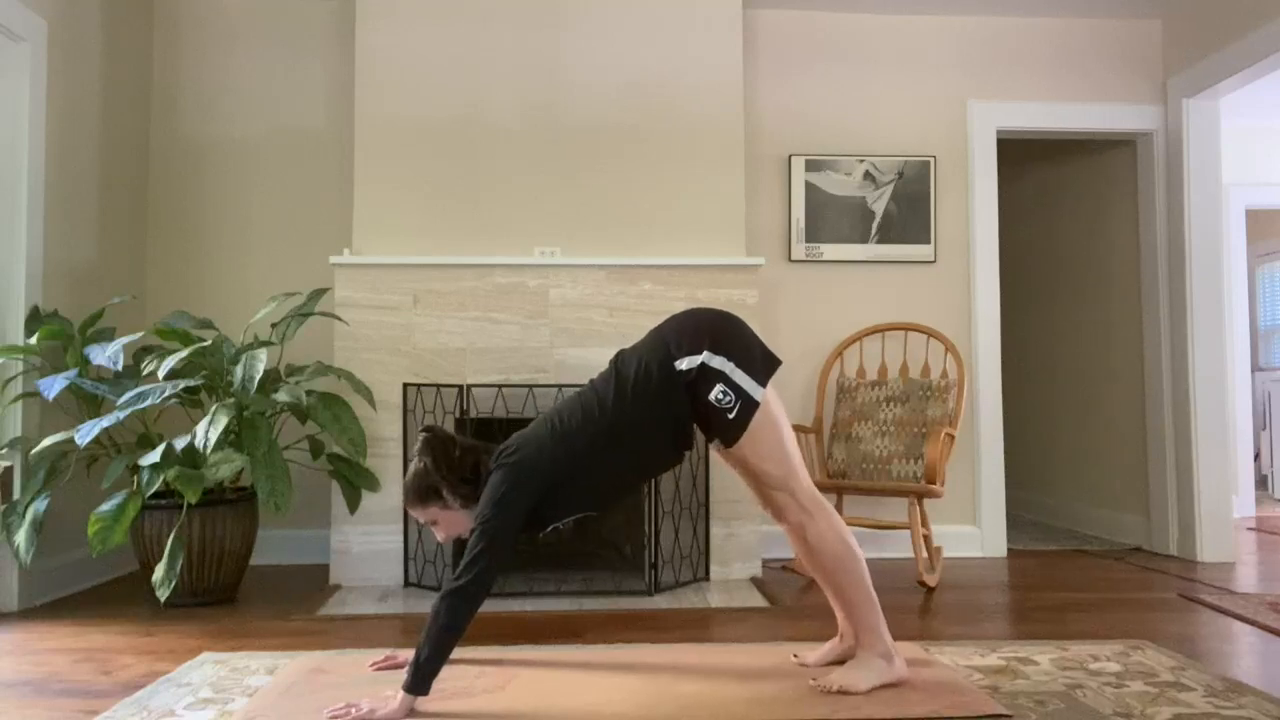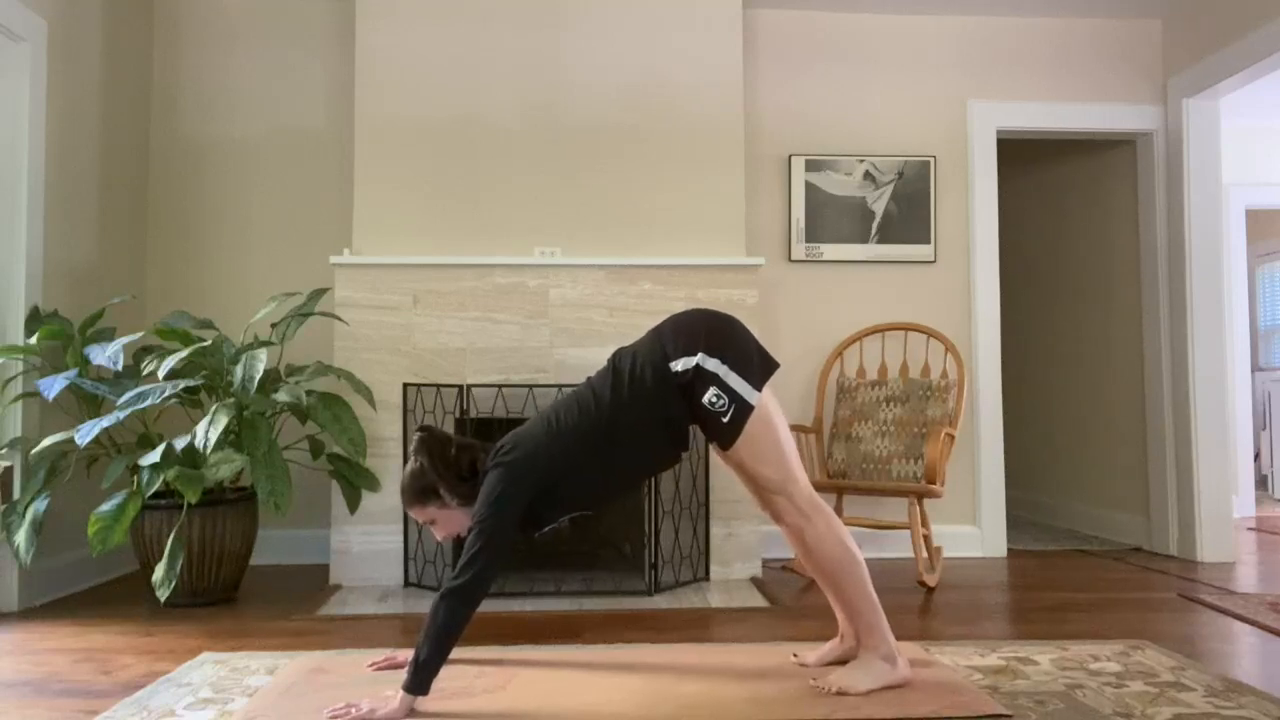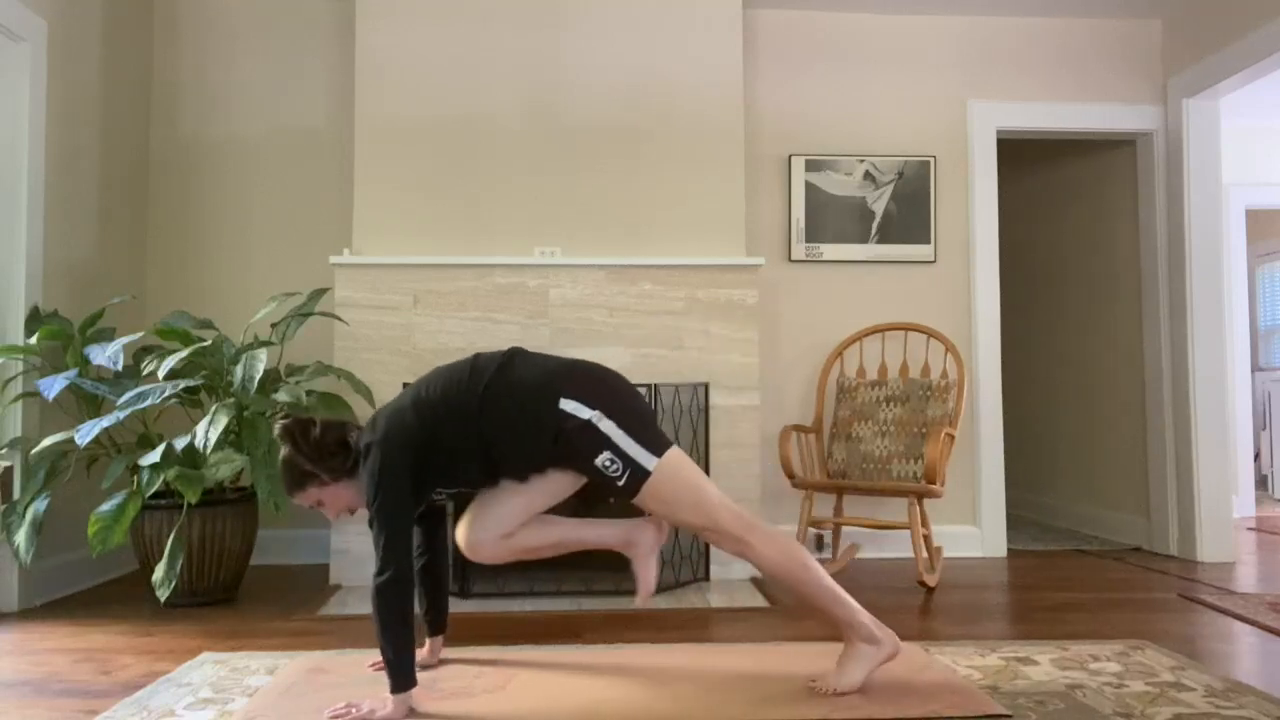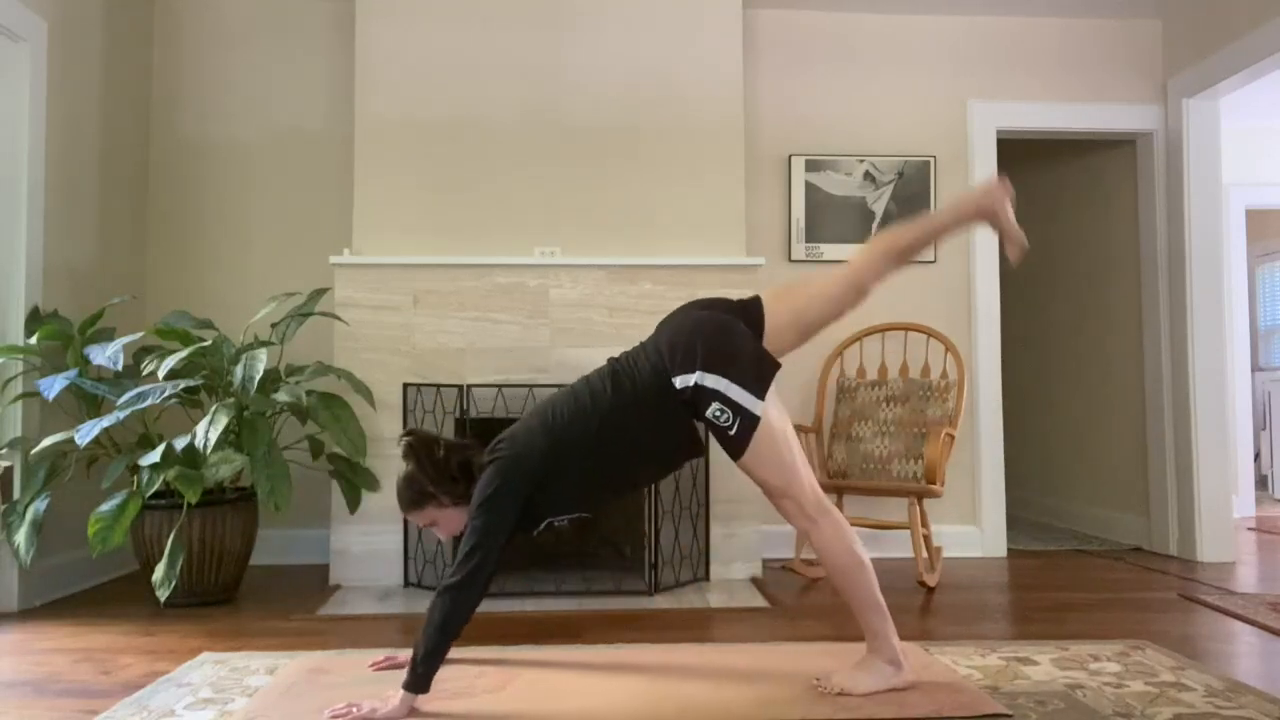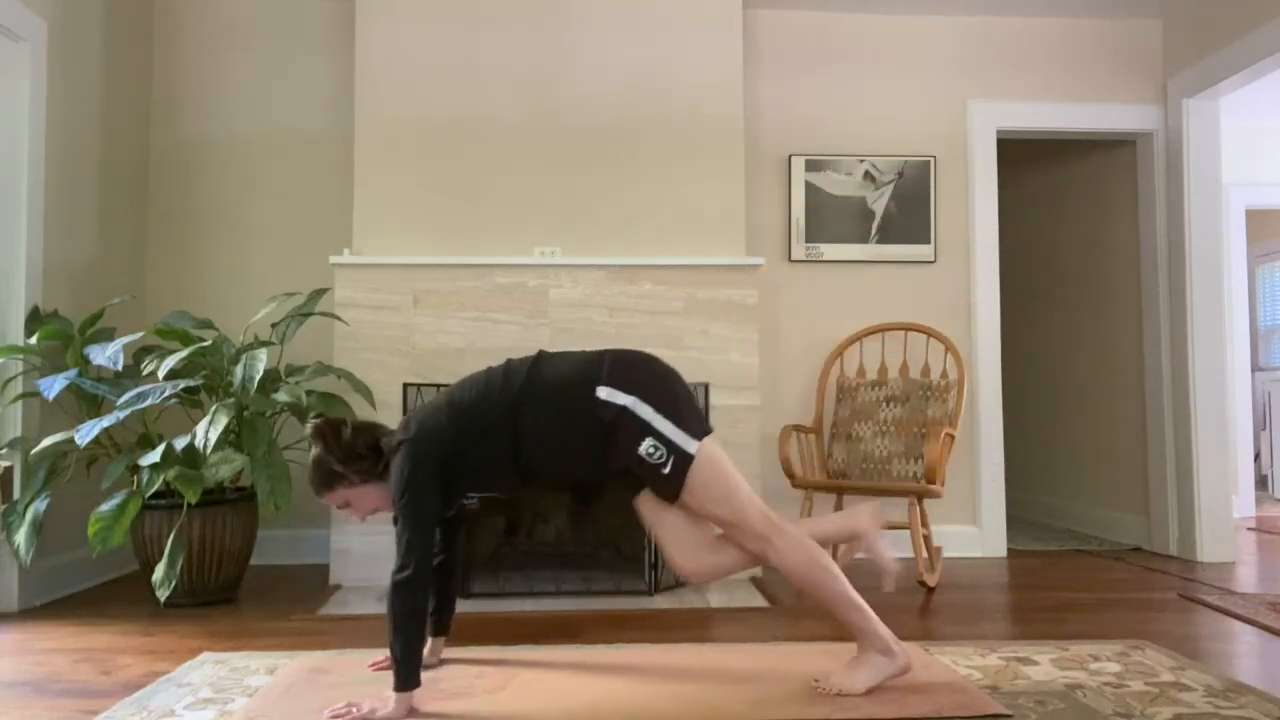
dt=1s
person 1, frame 1
left shoulder: (513, 478)
right shoulder: (506, 476)
left elbow: (467, 586)
right elbow: (470, 583)
right wrist: (428, 651)
left hip: (700, 357)
right hip: (690, 364)
left knee: (795, 501)
right knee: (783, 504)
left ankle: (879, 651)
right ankle: (852, 634)
person 1, frame 2
left shoulder: (508, 477)
right shoulder: (504, 475)
left elbow: (466, 584)
right elbow: (469, 582)
right wrist: (428, 650)
left hip: (697, 359)
right hip: (687, 366)
left knee: (794, 502)
right knee: (781, 507)
left ankle: (883, 653)
right ankle: (853, 634)
person 1, frame 3
left shoulder: (382, 455)
right shoulder: (396, 447)
left elbow: (391, 573)
left hip: (579, 408)
right hip: (563, 418)
left knee: (723, 523)
right knee: (478, 537)
left ankle: (867, 635)
right ankle: (630, 535)
person 1, frame 4
left shoulder: (504, 481)
right shoulder: (499, 474)
left elbow: (464, 583)
right elbow: (471, 574)
right wrist: (427, 644)
left hip: (702, 371)
right hip: (698, 341)
left knee: (809, 513)
right knee: (860, 270)
left ankle: (888, 659)
right ankle: (981, 202)
person 1, frame 5
left shoulder: (414, 456)
right shoulder: (429, 456)
left elbow: (411, 572)
right elbow: (444, 545)
right wrist: (436, 638)
left hip: (619, 397)
right hip: (614, 401)
left knee: (755, 526)
right knee: (698, 561)
left ankle: (880, 647)
right ankle: (850, 525)
